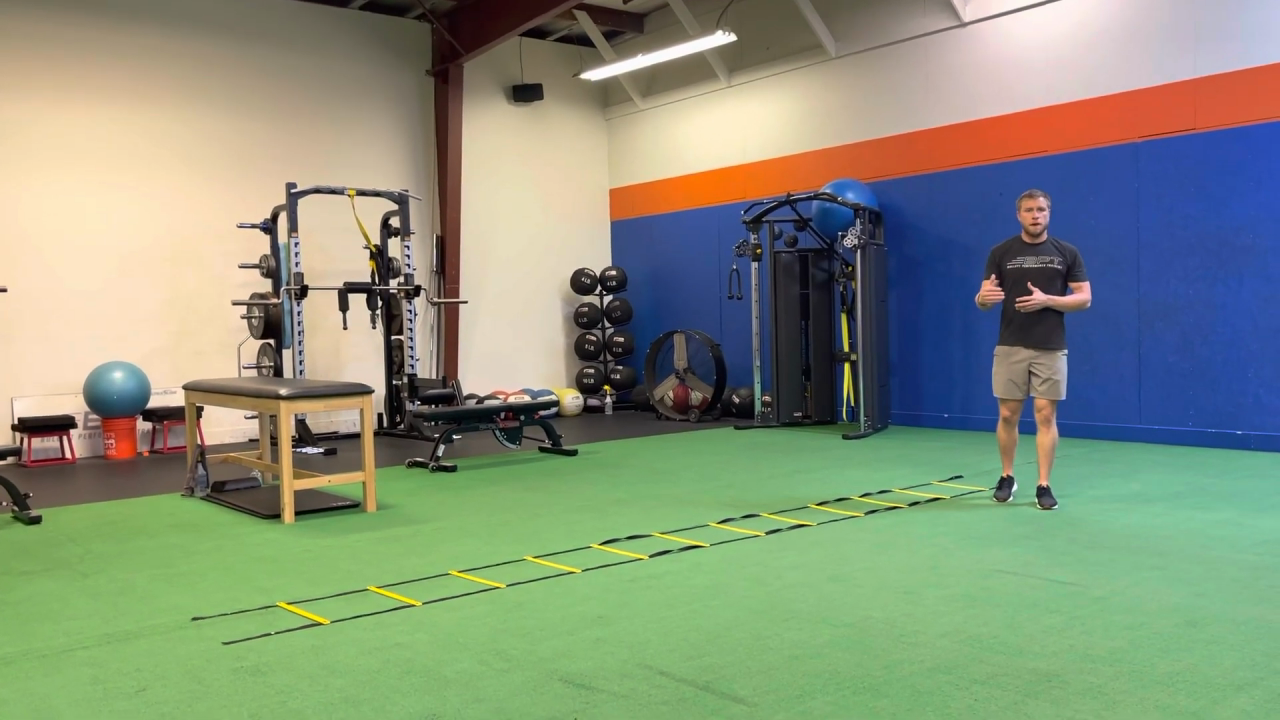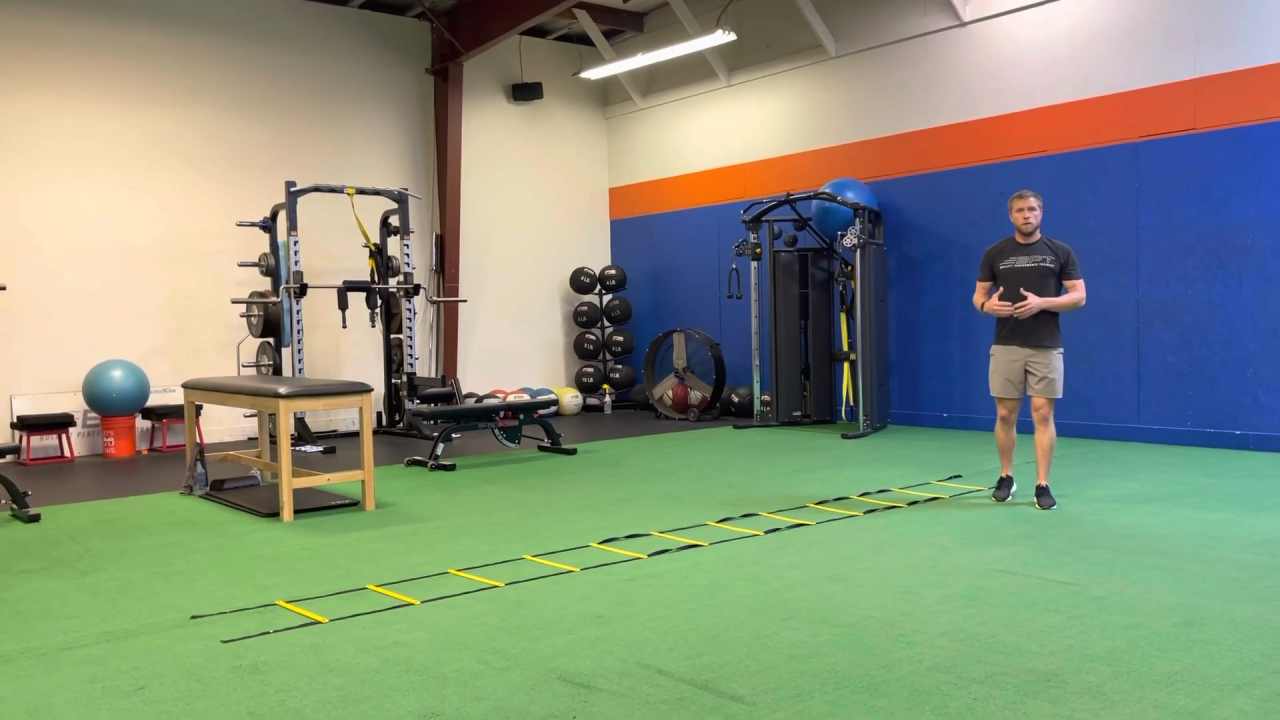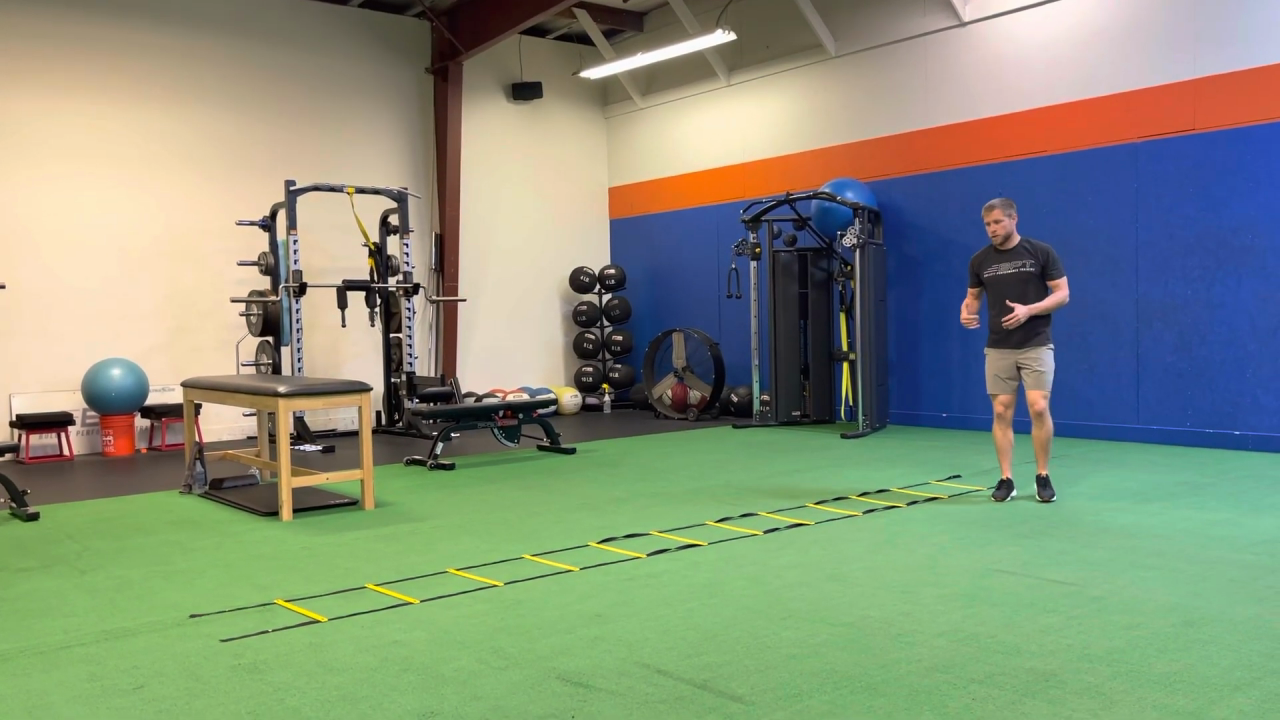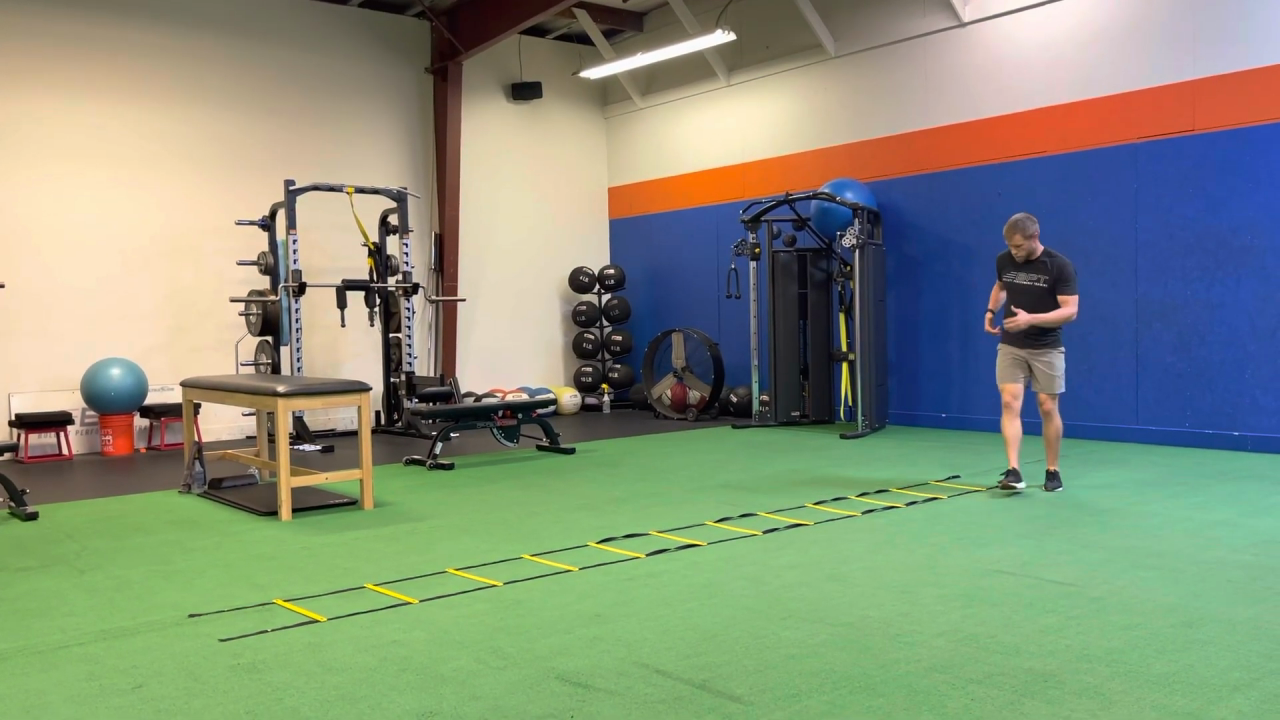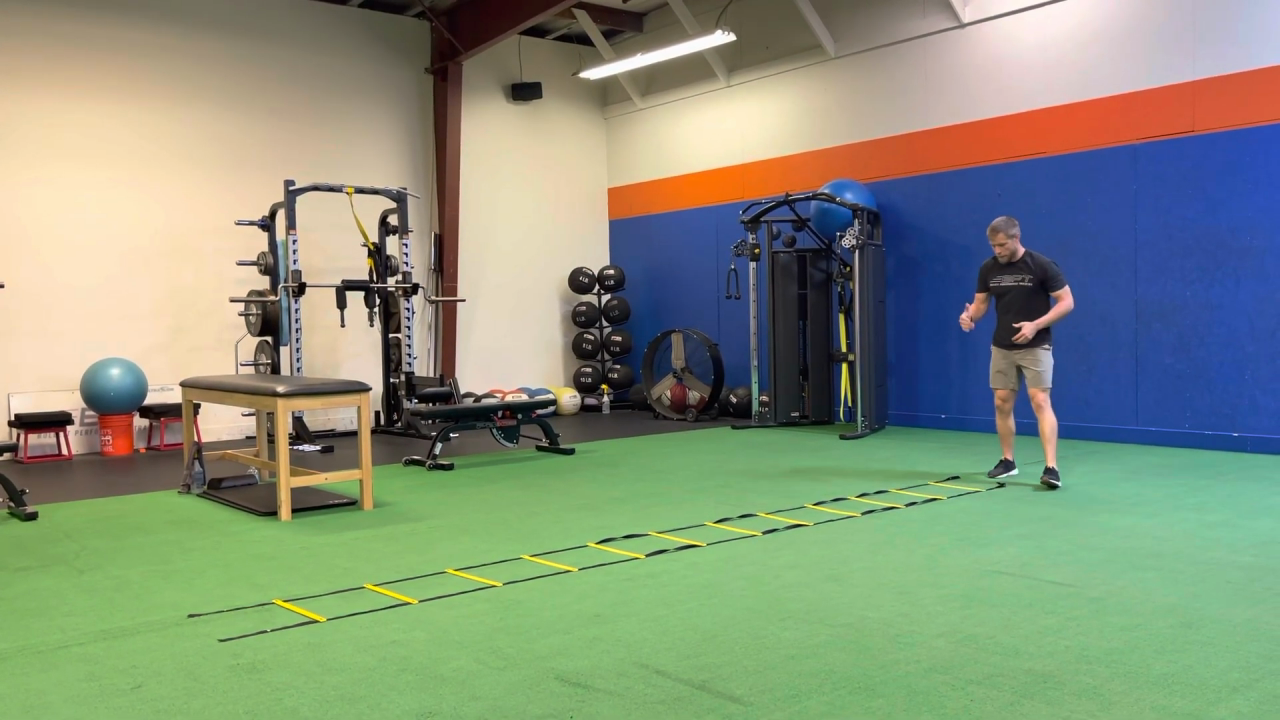
dt=0.5s
person 1, frame 1
left shoulder: (1067, 252)
right shoulder: (1001, 252)
left elbow: (1084, 298)
right elbow: (983, 298)
left wrist: (1047, 300)
right wrist: (985, 297)
left hip: (1051, 348)
right hip: (1010, 348)
left knee: (1046, 415)
right knee: (1008, 415)
left ankle: (1043, 485)
right ankle: (1007, 477)
person 1, frame 2
left shoulder: (1060, 251)
right shoulder: (994, 253)
left elbow: (1079, 296)
right elbow: (979, 294)
left wrist: (1042, 303)
right wrist: (987, 306)
left hip: (1046, 348)
right hip: (1005, 347)
left knee: (1043, 414)
right knee: (1005, 414)
left ankle: (1042, 485)
right ankle: (1006, 477)
person 1, frame 3
left shoulder: (1042, 252)
right shoulder: (980, 260)
left elbow: (1062, 294)
right elbow: (973, 297)
left wrist: (1028, 310)
right wrist: (966, 313)
left hip: (1036, 345)
right hip: (998, 349)
left knee: (1039, 409)
right knee: (1002, 412)
left ankle: (1042, 476)
right ankle: (1006, 479)
person 1, frame 4
left shoulder: (1060, 266)
right shoulder: (1003, 260)
left elbow: (1070, 310)
left wrist: (1031, 319)
right wrist: (991, 311)
left hip: (1047, 348)
right hip: (1011, 346)
left knee: (1048, 408)
right knee: (1010, 404)
left ankle: (1052, 470)
right ankle: (1013, 470)
person 1, frame 5
left shoulder: (1043, 266)
right shoulder: (988, 268)
left elbow: (1066, 302)
right elbow: (981, 302)
left wrist: (1036, 325)
right wrist: (968, 316)
left hip: (1035, 346)
right hip: (1002, 347)
left knee: (1041, 402)
right knee: (1002, 404)
left ankle: (1051, 467)
right ankle: (1008, 460)
